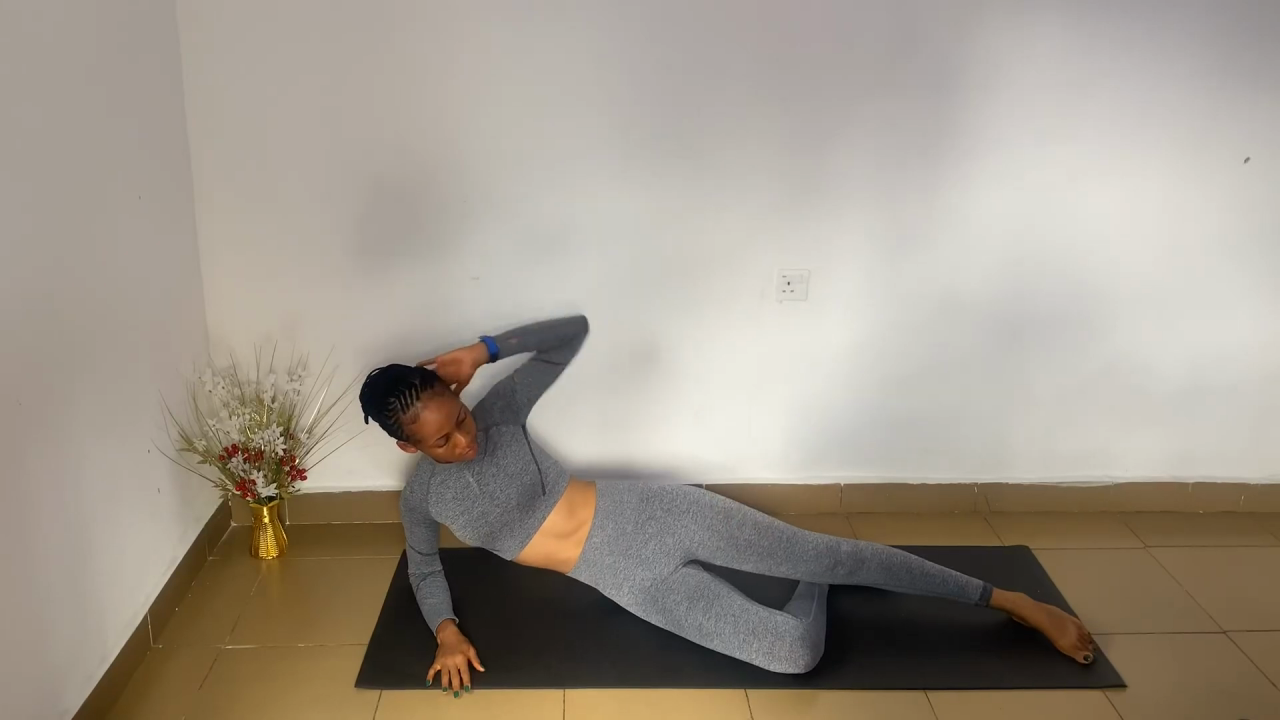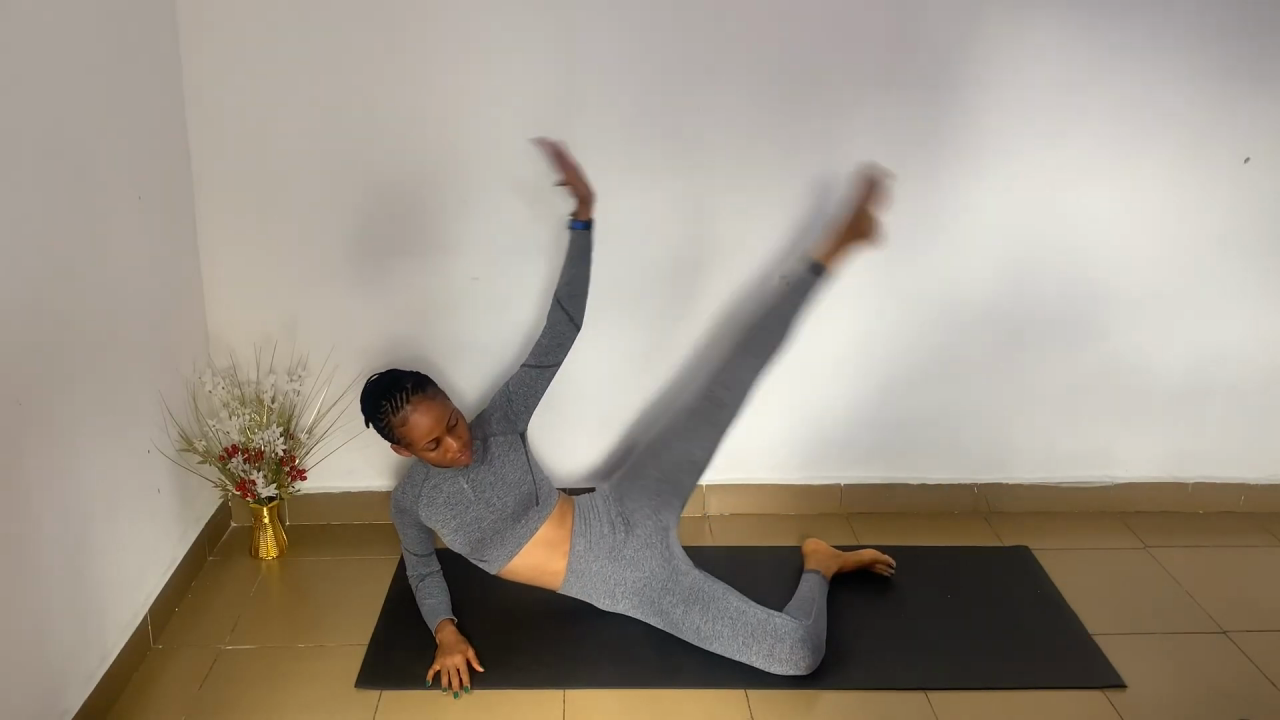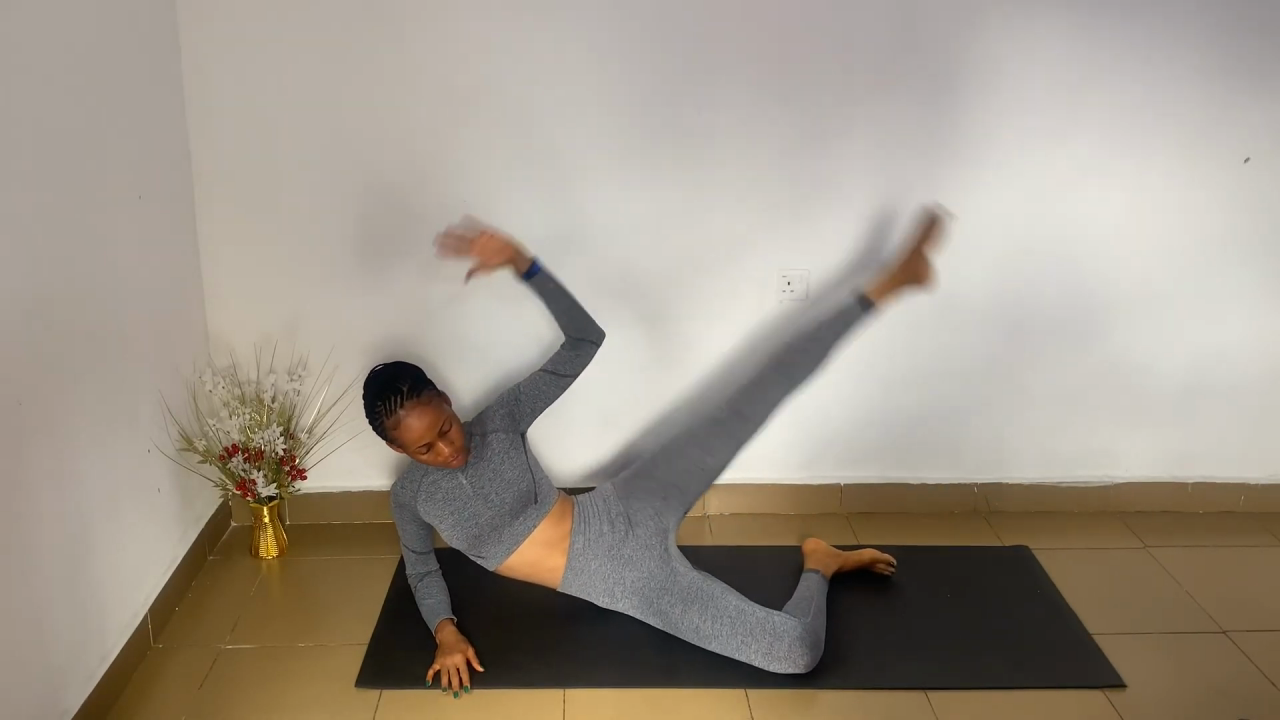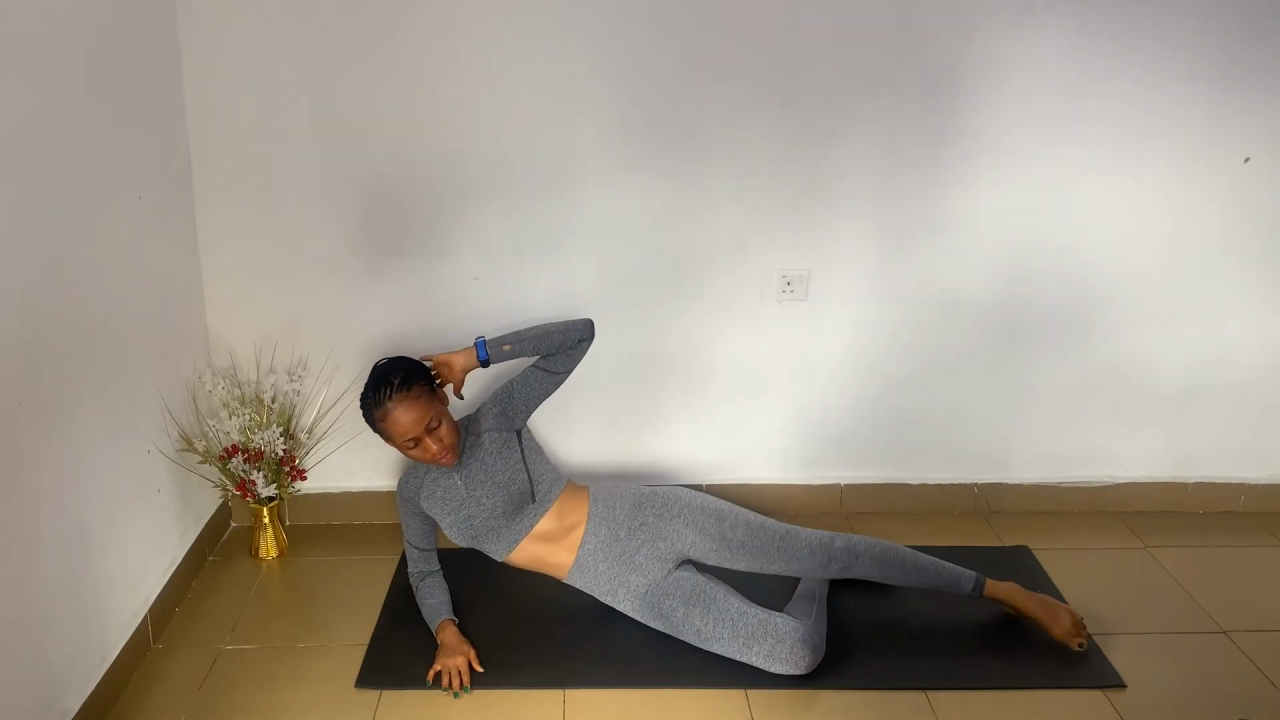
dt=0.7s
person 1, frame 1
left shoulder: (497, 414)
right shoulder: (422, 494)
left elbow: (573, 328)
right elbow: (422, 565)
left wrist: (483, 348)
right wrist: (446, 632)
left hip: (650, 517)
right hip: (630, 582)
left knee: (833, 554)
right knee: (794, 652)
left ankle: (1012, 602)
right ankle: (816, 586)
person 1, frame 2
left shoulder: (499, 420)
right shoulder: (411, 501)
left elbow: (564, 324)
right elbow: (425, 570)
left wrist: (583, 217)
right wrist: (446, 634)
left hip: (629, 521)
right hip: (618, 584)
left knee: (725, 385)
right knee: (798, 654)
right ankle: (822, 566)
person 1, frame 3
left shoulder: (498, 421)
right shoulder: (410, 496)
left elbow: (585, 340)
right elbow: (420, 564)
left wrist: (521, 263)
right wrist: (446, 632)
left hip: (628, 519)
right hip: (613, 583)
left knee: (748, 405)
right knee: (794, 654)
right ankle: (822, 562)
person 1, frame 4
left shoulder: (497, 414)
right shoulder: (415, 489)
left elbow: (580, 333)
right elbow: (422, 563)
left wrist: (479, 352)
right wrist: (446, 632)
left hip: (642, 523)
right hip: (625, 586)
left knee: (829, 549)
right knee: (796, 653)
left ankle: (1004, 591)
right ankle: (815, 586)
